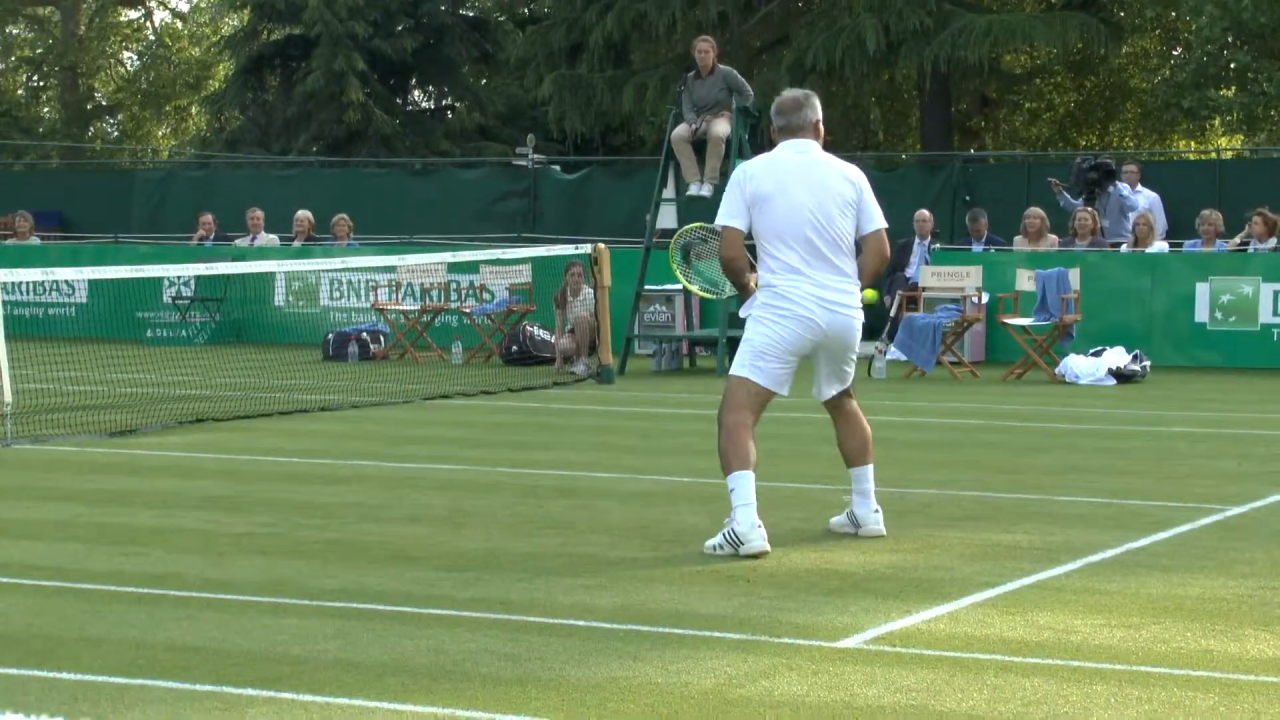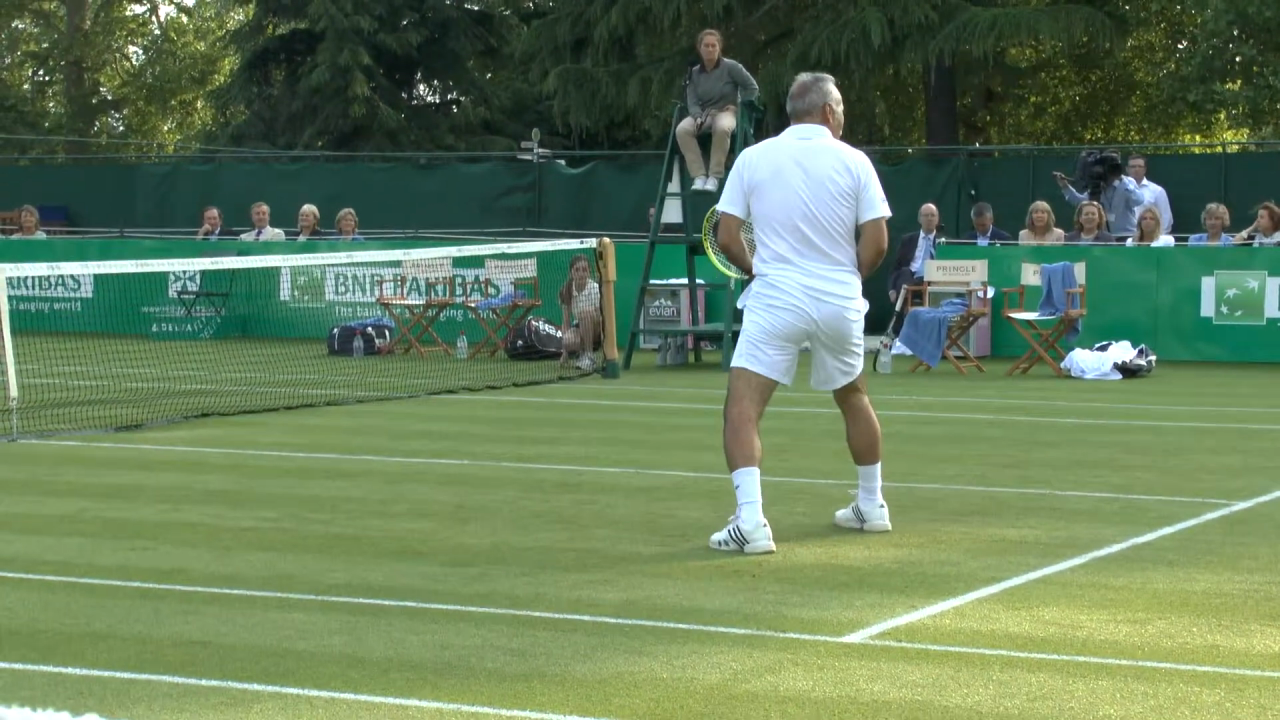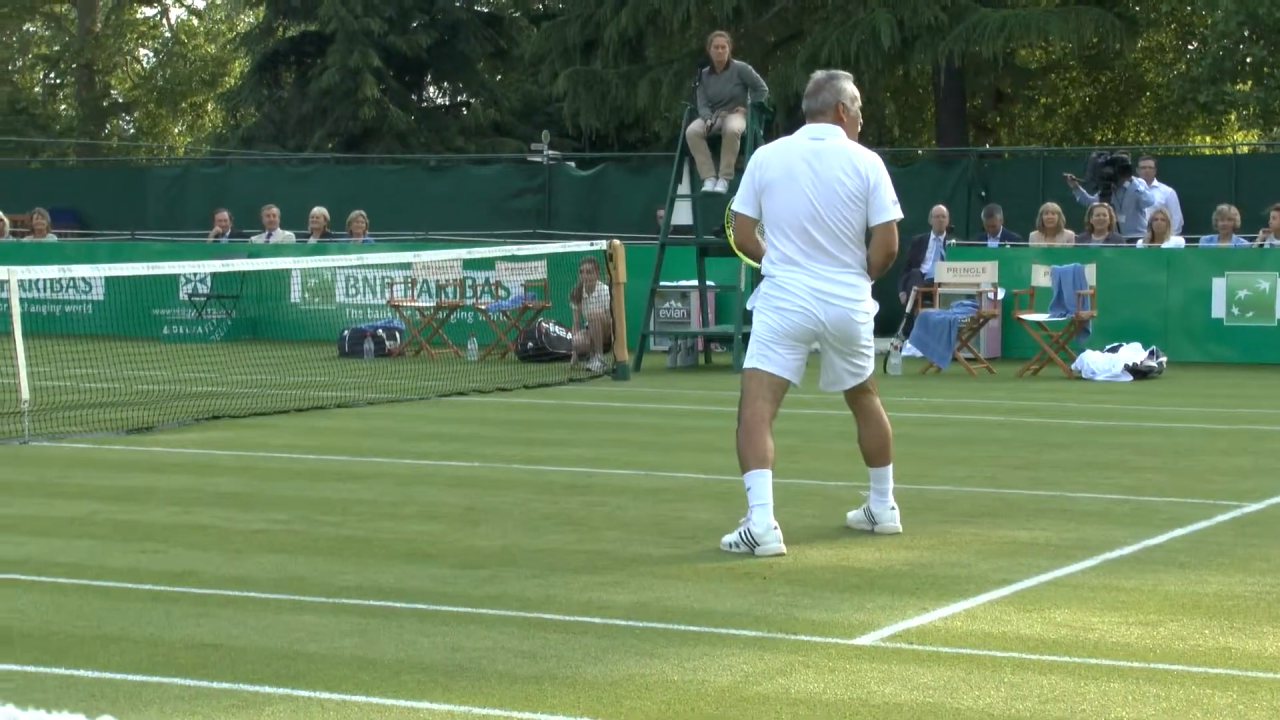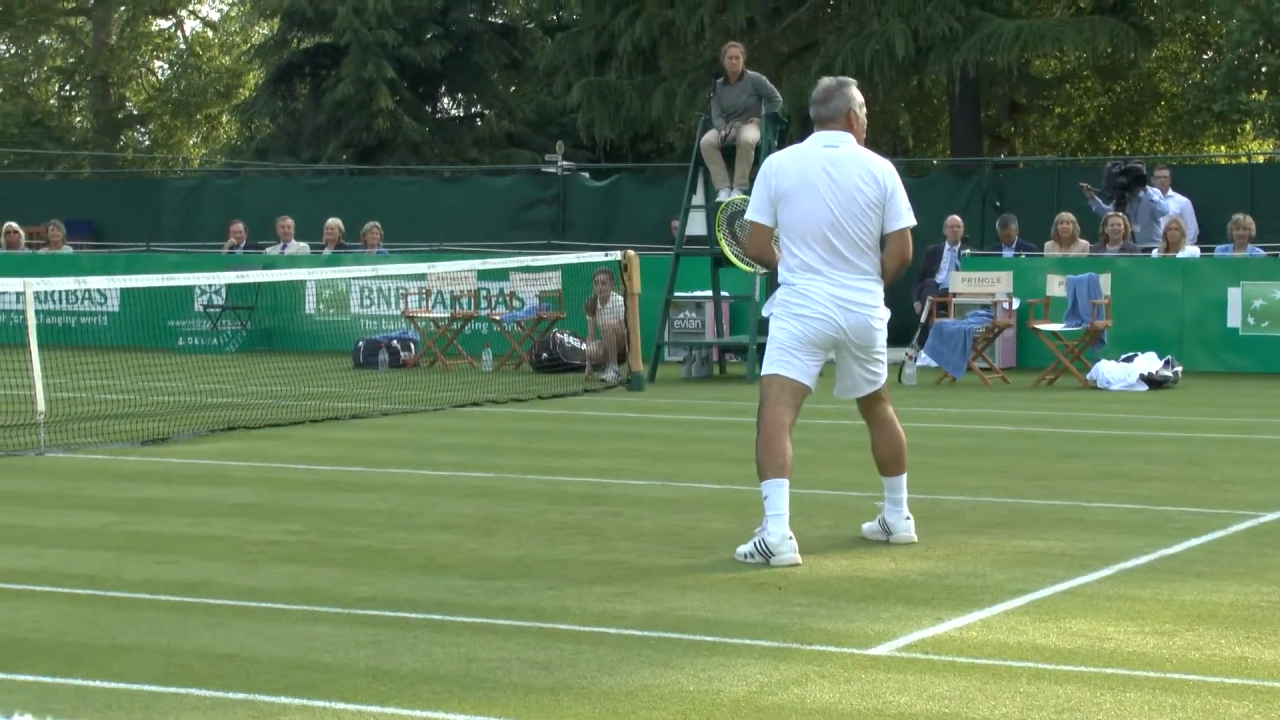
dt=0.3s
person 1, frame 1
left shoulder: (749, 172)
right shoulder: (850, 174)
left elbow: (730, 253)
right elbow: (880, 253)
left wrist: (745, 287)
left hip: (782, 311)
right hip: (843, 313)
left knee: (736, 415)
right knee: (842, 403)
left ankle: (745, 523)
right ankle: (866, 510)
person 1, frame 2
left shoulder: (752, 158)
right shoulder: (854, 161)
left elbow: (726, 238)
right elbow: (876, 244)
left hip: (775, 301)
right hip: (839, 303)
left knee: (742, 409)
right knee: (854, 399)
left ankle: (750, 521)
right ankle: (871, 506)
person 1, frame 3
left shoulder: (766, 157)
right shoulder: (866, 162)
left elbow: (743, 236)
right elbow: (886, 247)
left hip: (783, 302)
right hip: (848, 304)
left knee: (755, 410)
right knee: (865, 400)
left ankle: (761, 523)
right ankle: (882, 508)
person 1, frame 4
left shoulder: (778, 165)
right shoulder: (879, 169)
left elbow: (757, 248)
right elbow: (900, 253)
left hip: (801, 309)
right hip: (864, 311)
left knee: (774, 418)
right knee: (878, 409)
left ankle: (777, 534)
right ankle: (897, 518)
